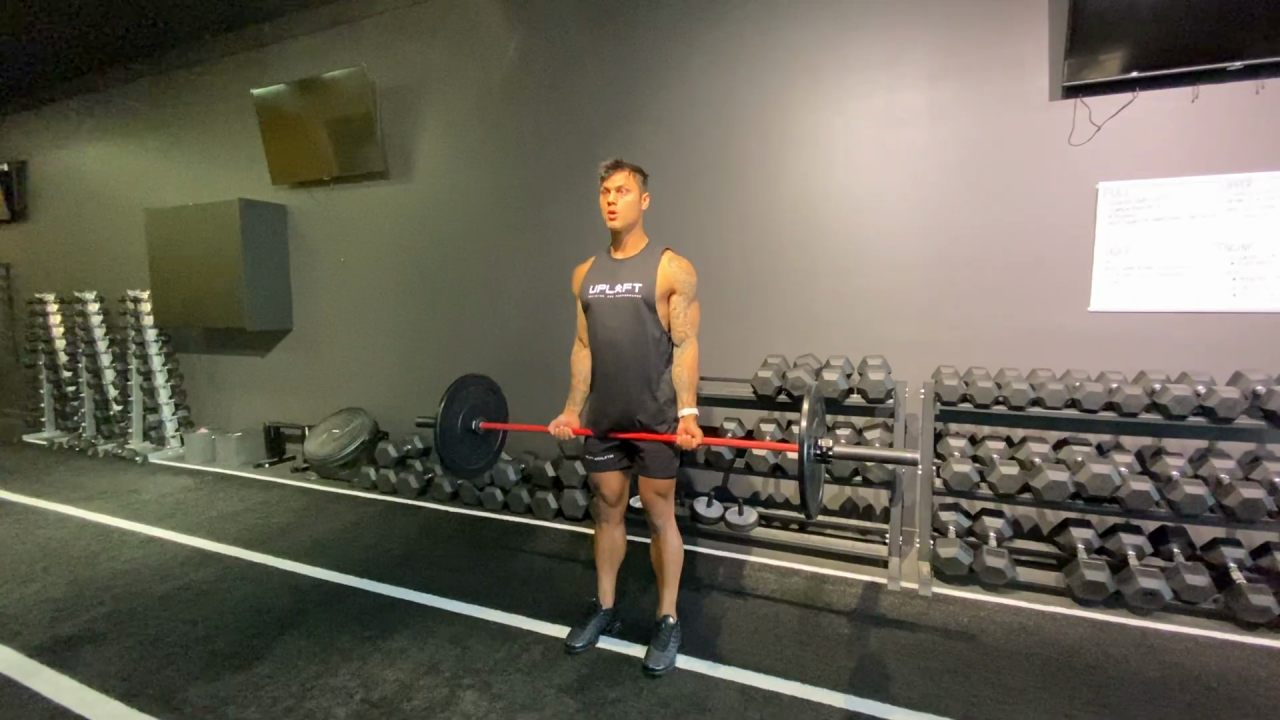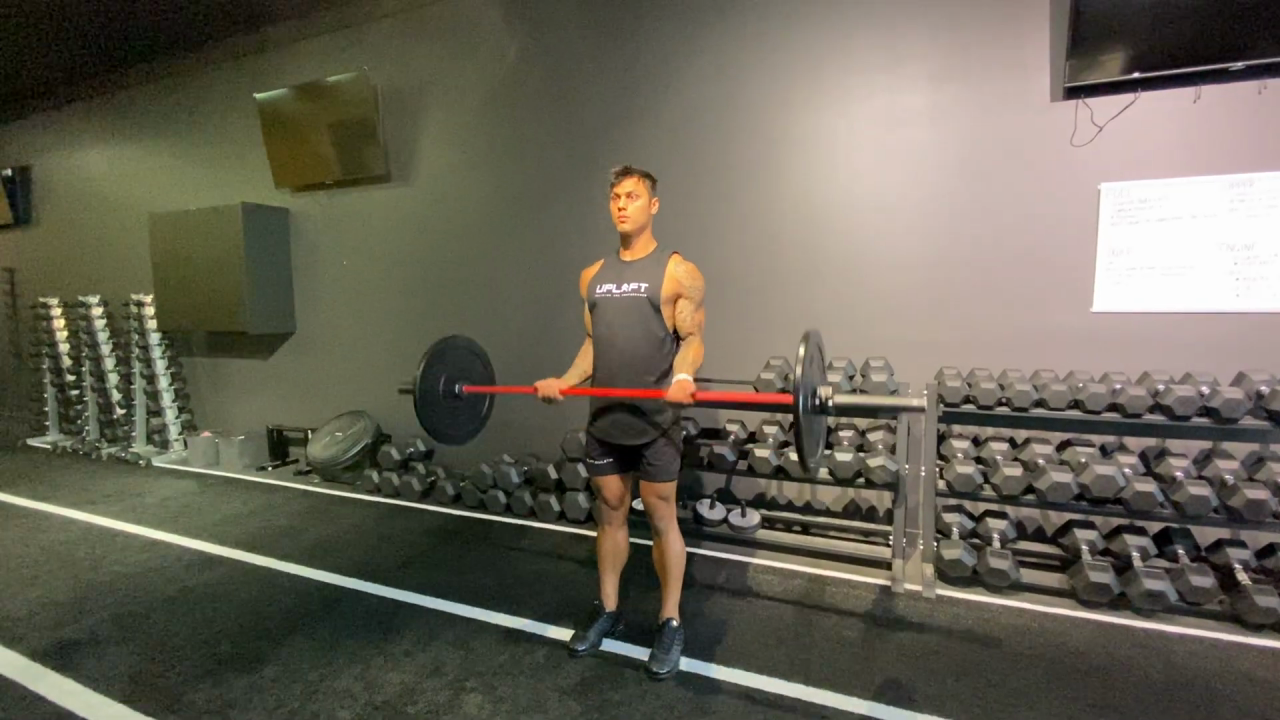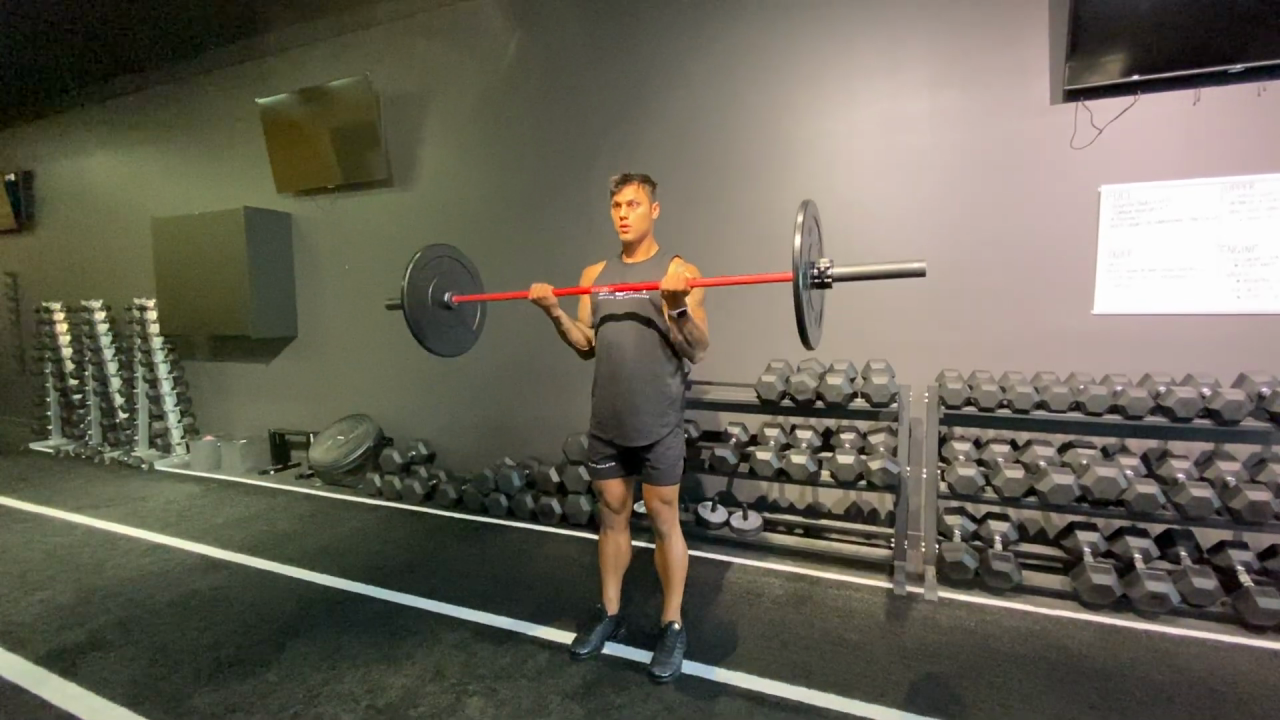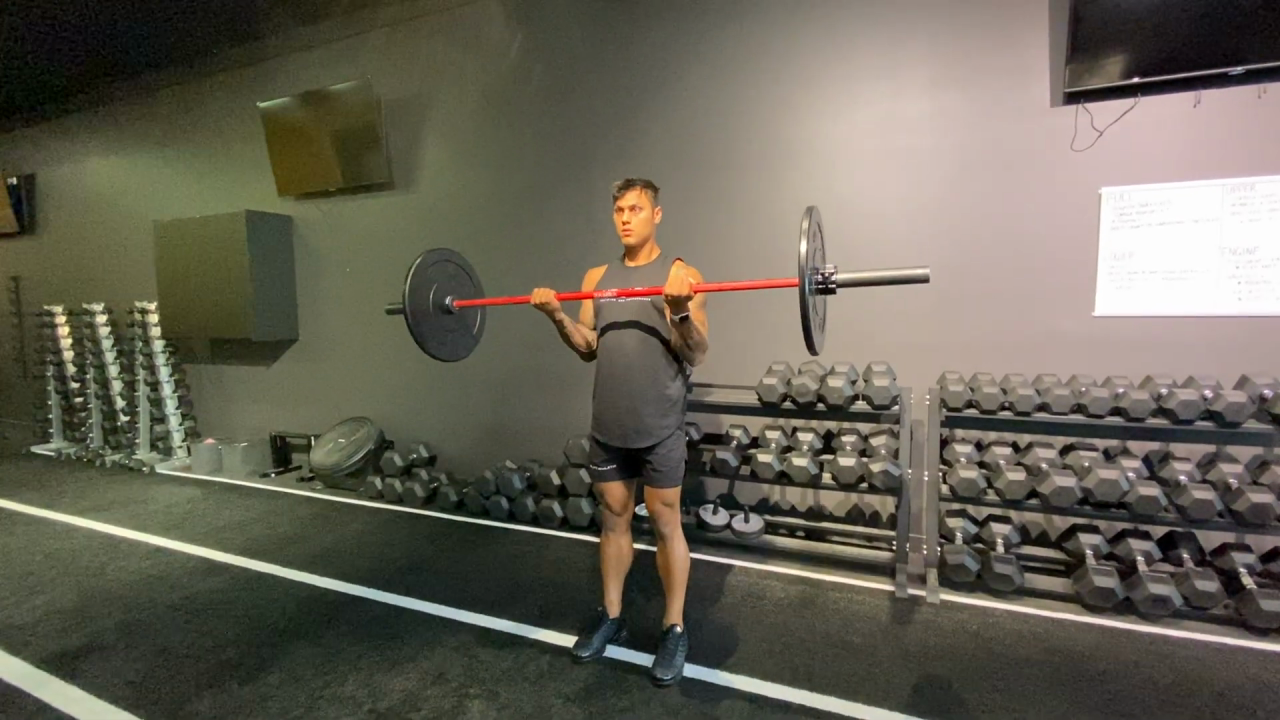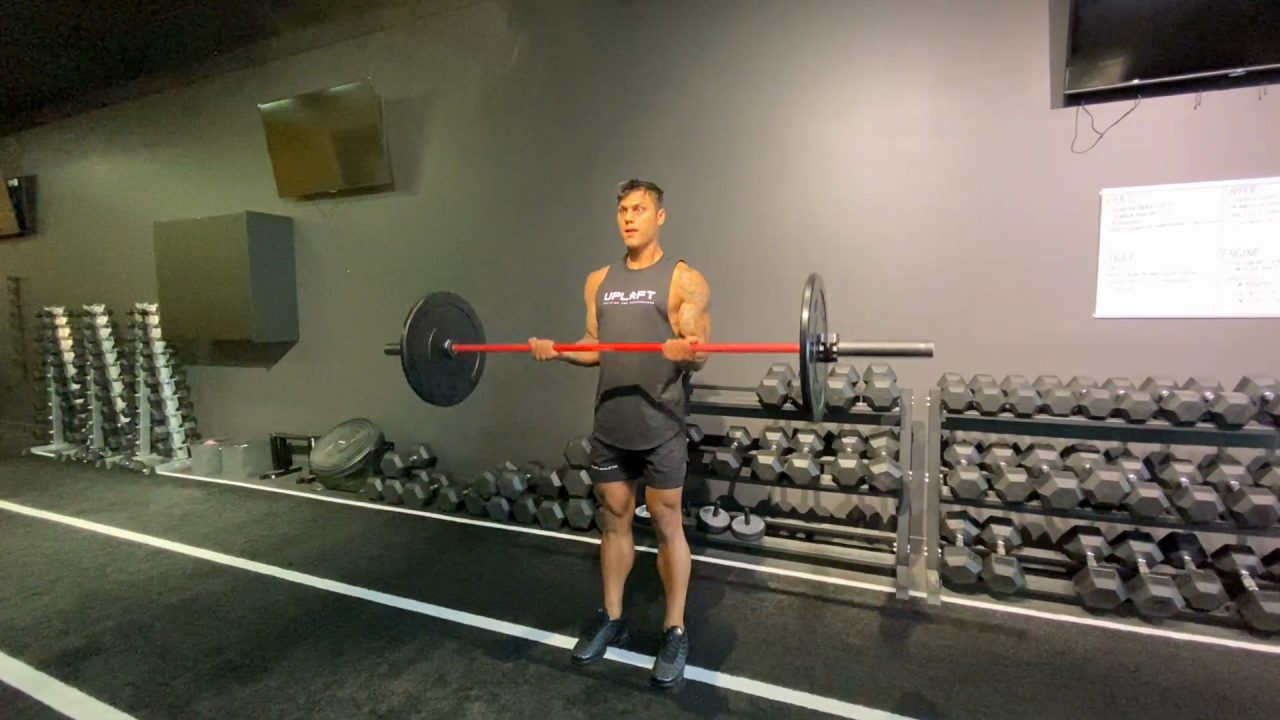
dt=0.5s
person 1, frame 1
left shoulder: (672, 269)
right shoulder: (586, 274)
left elbow: (685, 345)
right elbow: (584, 346)
left wrist: (687, 411)
right wrist: (572, 408)
left hip: (655, 417)
right hip: (603, 416)
left knee: (659, 516)
right knee: (607, 511)
left ankle: (667, 620)
right ankle: (604, 608)
person 1, frame 2
left shoulder: (678, 272)
right shoulder: (592, 276)
left elbow: (694, 342)
left wrist: (684, 379)
right wrist: (565, 380)
left hip: (654, 420)
right hip: (603, 417)
left knee: (661, 519)
right knee: (609, 513)
left ankle: (670, 623)
right ankle: (607, 610)
person 1, frame 3
left shoulder: (678, 270)
right shoulder: (594, 274)
left elbow: (697, 350)
right elbow: (588, 345)
left wrist: (678, 305)
right wrist: (555, 313)
left hip: (658, 421)
right hip: (606, 420)
left knee: (663, 521)
right knee: (611, 516)
left ankle: (672, 625)
right ankle: (609, 613)
person 1, frame 4
left shoulder: (680, 274)
right shoulder: (596, 277)
left elbow: (696, 354)
right elbow: (589, 348)
left wrist: (681, 310)
right wrist: (557, 315)
left hip: (659, 425)
right hip: (608, 423)
left knee: (665, 523)
right knee: (613, 518)
left ankle: (674, 628)
right ankle: (610, 615)
person 1, frame 5
left shoulder: (684, 279)
right shoulder: (599, 280)
left elbow: (699, 354)
right elbow: (596, 346)
left wrist: (686, 352)
right wrist: (559, 350)
left hip: (661, 426)
right hip: (610, 424)
left knee: (666, 525)
right knee: (613, 520)
left ankle: (675, 630)
right ankle: (611, 617)
